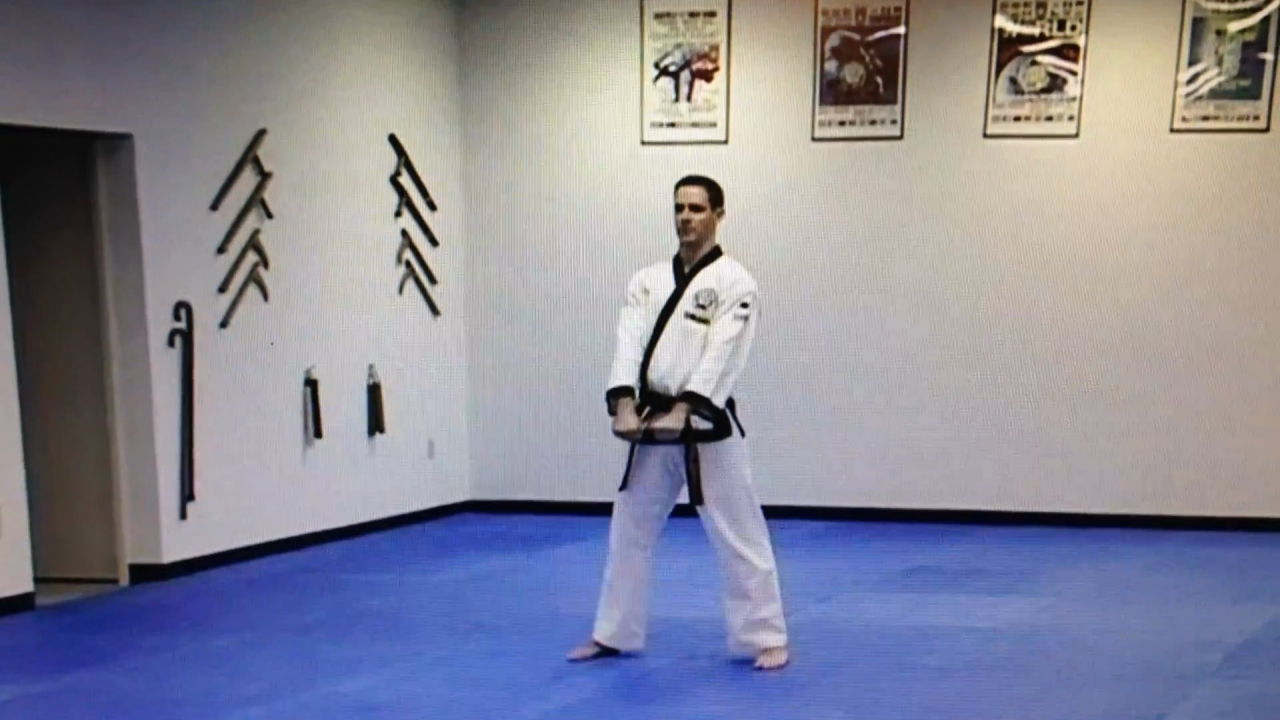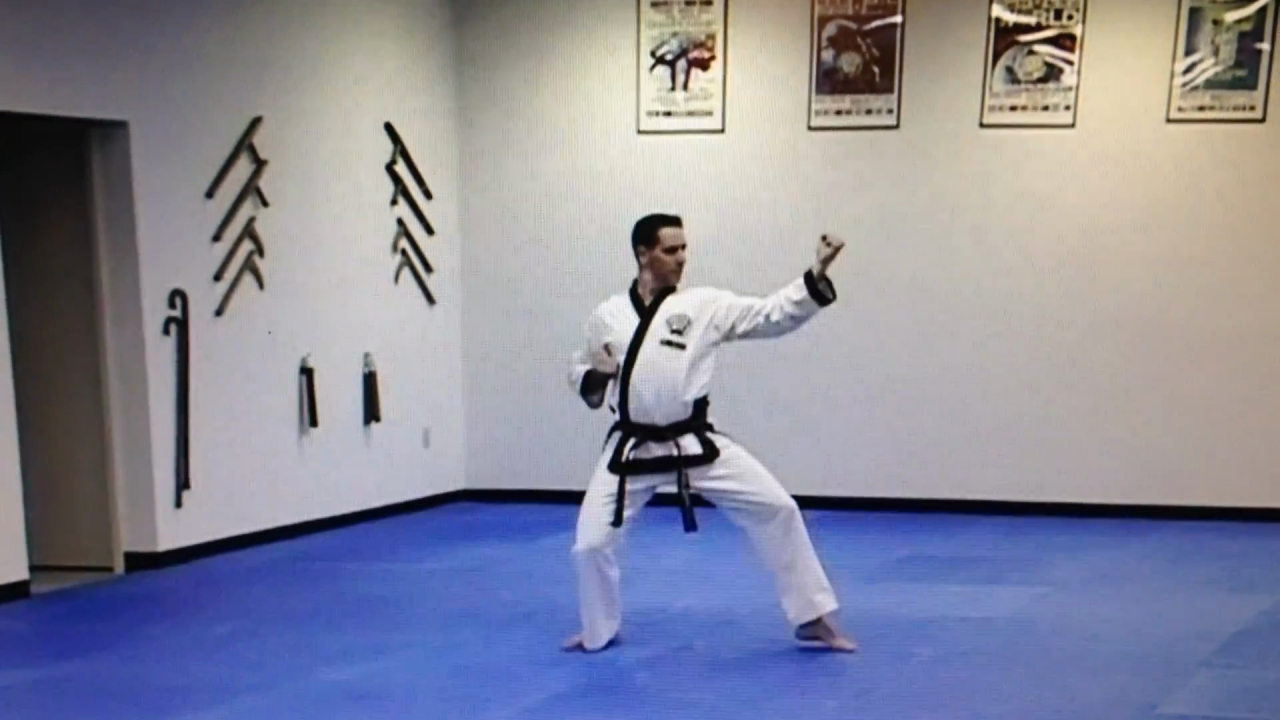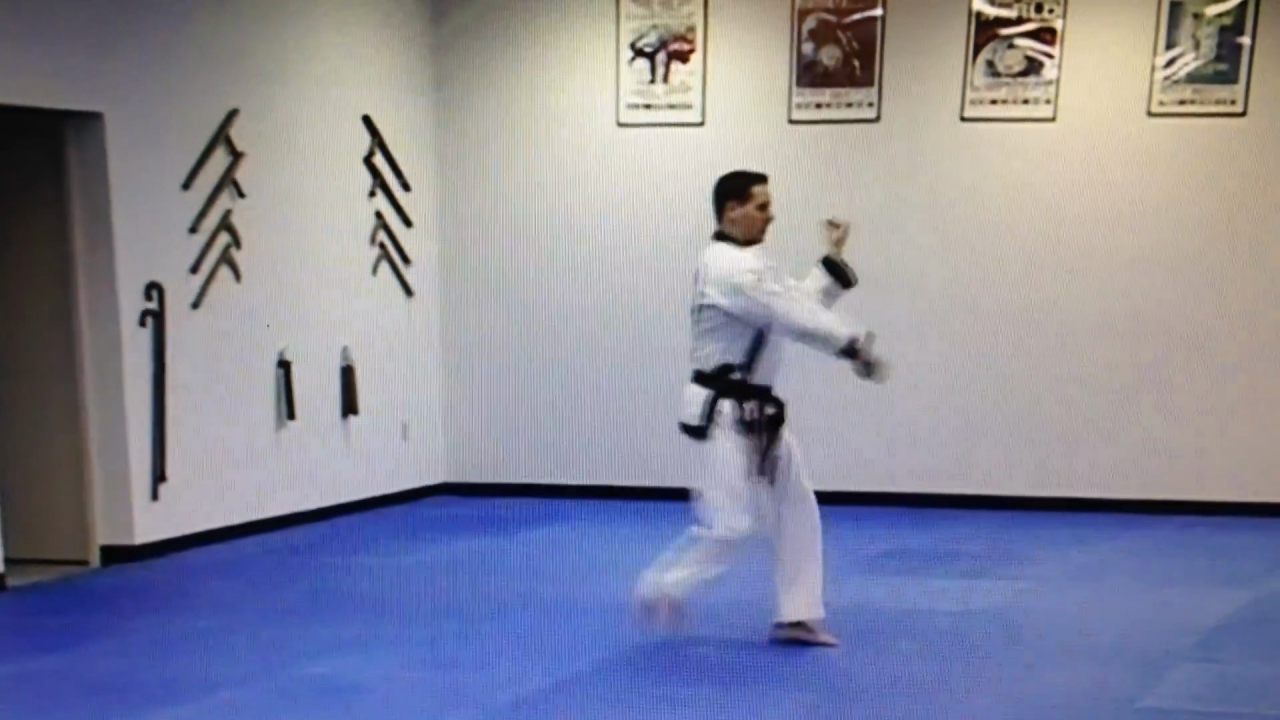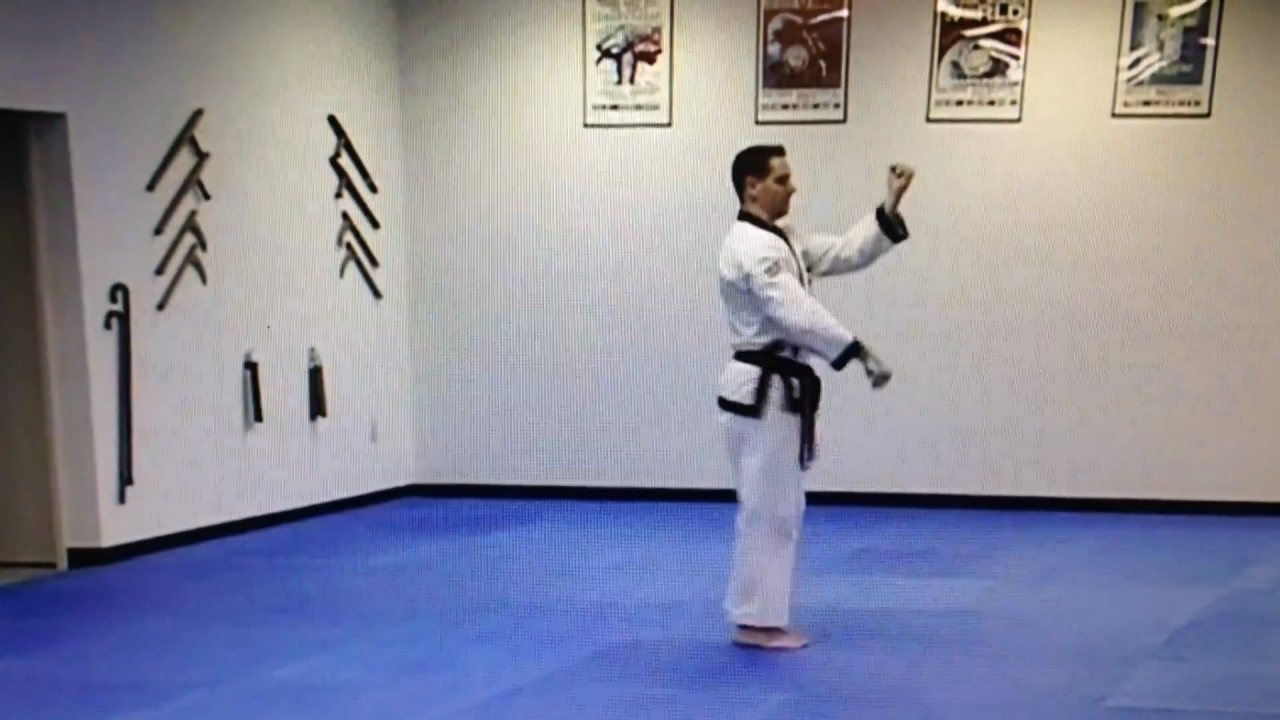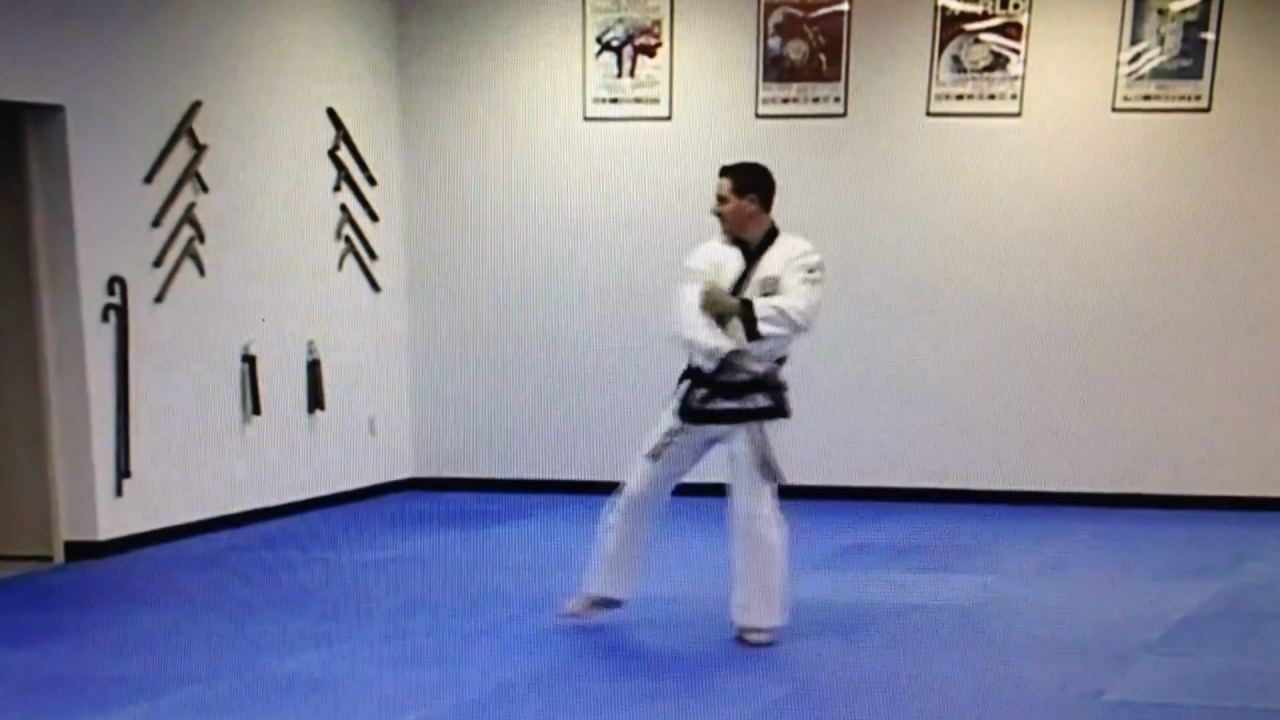
dt=1s
person 1, frame 1
left shoulder: (734, 281)
right shoulder: (646, 280)
left elbow: (723, 355)
right elbow: (628, 344)
left wrist: (684, 410)
right wrist: (623, 404)
left hip: (707, 427)
right hip: (651, 425)
left knee: (739, 536)
right knee: (629, 533)
left ankle: (766, 638)
right ankle: (613, 634)
person 1, frame 2
left shoulder: (705, 304)
right shoulder: (606, 316)
left elbow: (772, 315)
right elbow: (579, 373)
left wrist: (816, 276)
right wrist: (594, 378)
left hip: (696, 444)
right hip: (631, 448)
left knee: (777, 509)
right knee: (591, 542)
left ankle: (813, 617)
right ankle: (598, 629)
person 1, frame 3
left shoulder: (741, 263)
right shoulder: (730, 267)
left elbow: (806, 302)
right elbow: (794, 315)
left wrist: (834, 258)
right wrist: (855, 344)
left hip: (754, 410)
right hip: (722, 413)
left knee: (796, 511)
right knee: (731, 523)
left ankle: (796, 618)
right ankle: (662, 590)
person 1, frame 4
left shoulder: (779, 240)
right shoulder: (749, 246)
left elbow: (848, 252)
right elbow: (798, 313)
left wrist: (891, 203)
right wrist: (861, 353)
left hip: (778, 389)
right hip: (761, 391)
left knee: (782, 510)
right knee: (766, 511)
left ankle: (761, 614)
right ankle: (755, 621)
person 1, frame 5
left shoulder: (799, 256)
right shoulder: (709, 255)
left elbow: (800, 315)
right elbow: (693, 325)
left wrist: (741, 310)
right wrist: (729, 358)
left hip: (753, 405)
right hip: (698, 397)
left knee: (758, 513)
right knee: (638, 494)
left ankle: (758, 619)
right ankle: (604, 588)
